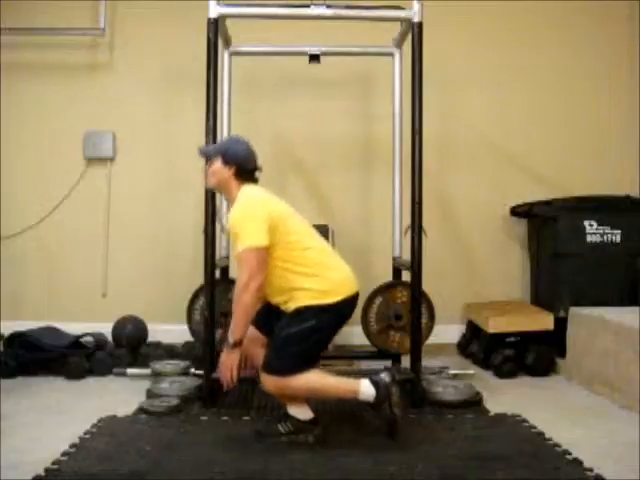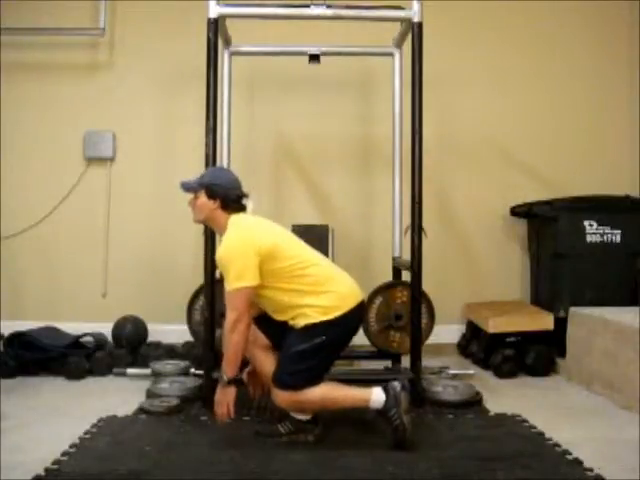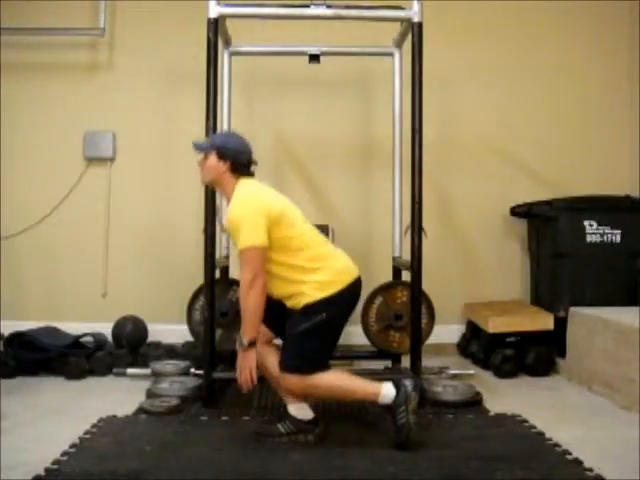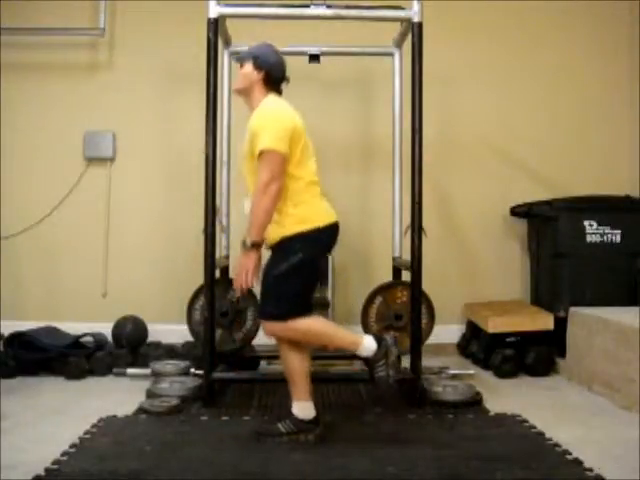
dt=0.4s
person 1, frame 1
left shoulder: (245, 210)
right shoulder: (253, 201)
left elbow: (250, 282)
right elbow: (262, 278)
left wrist: (231, 344)
right wrist: (241, 338)
left hip: (324, 295)
right hip: (316, 290)
left knee: (275, 379)
right knee: (252, 339)
left ankle: (372, 390)
right ankle: (301, 418)
person 1, frame 2
left shoulder: (235, 244)
right shoulder: (245, 228)
left elbow: (236, 319)
right elbow: (254, 301)
left wrist: (227, 382)
right wrist: (259, 365)
left hip: (331, 310)
right hip: (327, 301)
left knee: (287, 394)
right knee: (252, 339)
left ankle: (383, 398)
right ankle: (302, 419)
person 1, frame 3
left shoulder: (244, 207)
right shoulder: (250, 195)
left elbow: (253, 281)
right elbow: (258, 277)
left wrist: (245, 347)
right wrist: (249, 339)
left hip: (327, 288)
right hip: (319, 282)
left knee: (296, 377)
right knee: (256, 335)
left ankle: (391, 394)
right ankle: (302, 418)
person 1, frame 4
left shoulder: (269, 114)
right shoulder: (269, 114)
left elbow: (268, 185)
left wrist: (248, 247)
right wrist: (257, 242)
left hip: (304, 229)
right hip: (300, 229)
left knee: (278, 322)
right knee: (282, 321)
left ankle: (371, 347)
right ankle: (303, 416)
